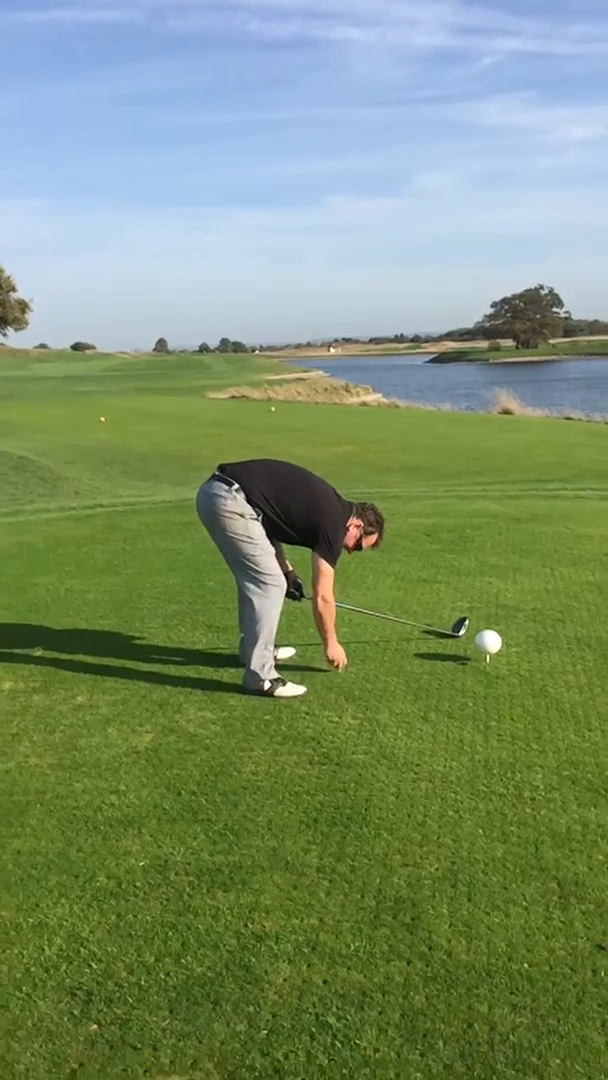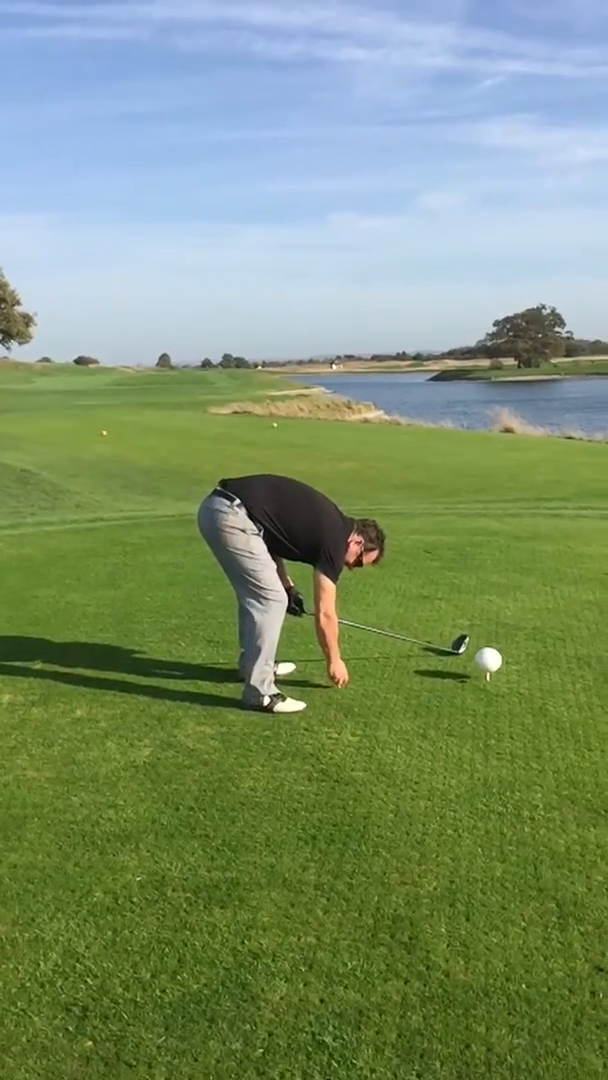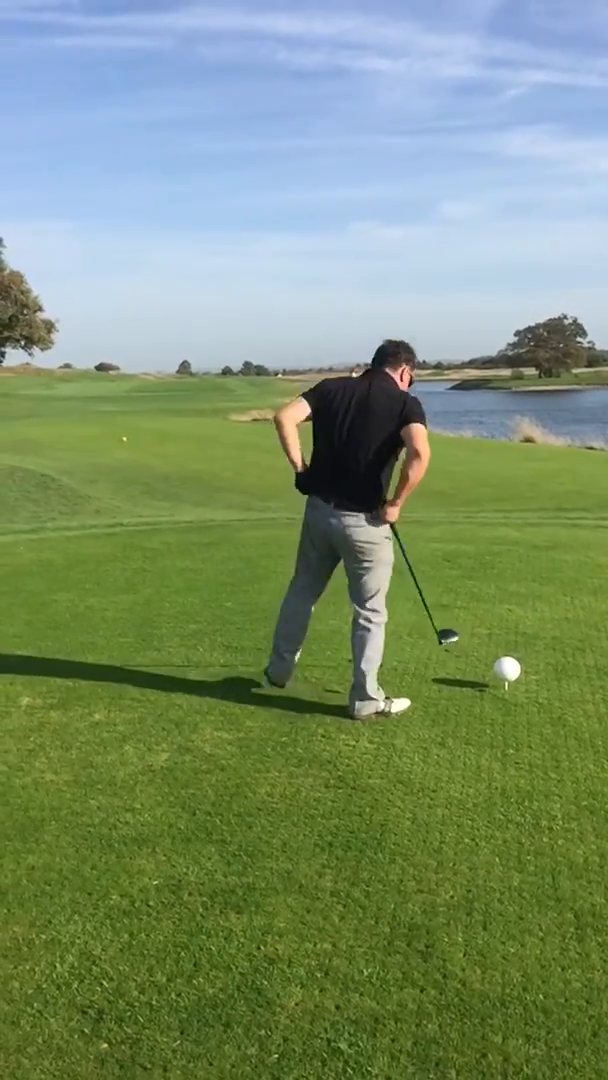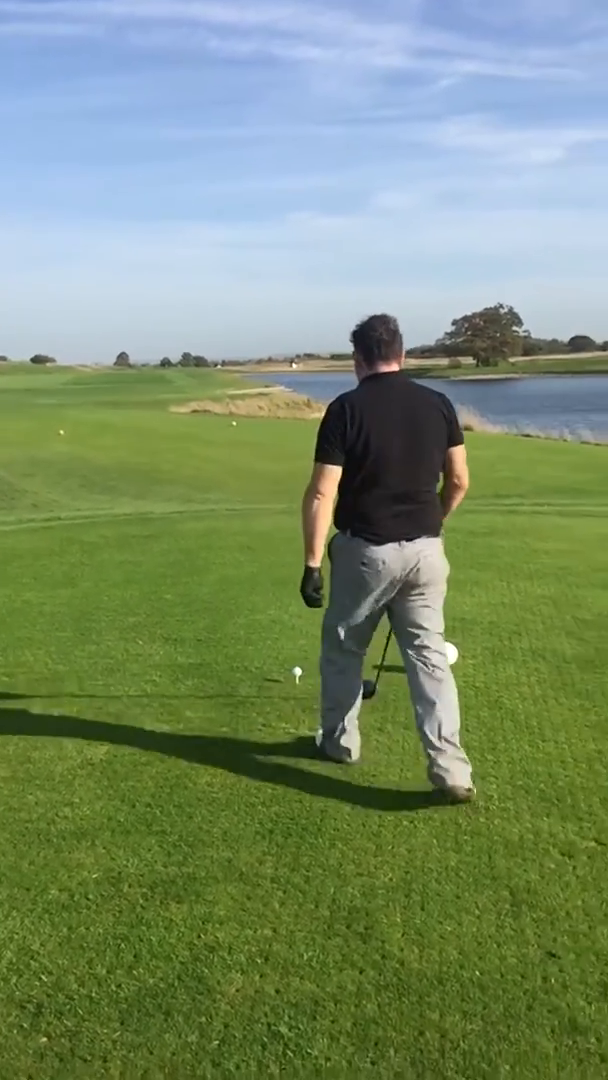
dt=1s
person 1, frame 1
left shoulder: (326, 506)
right shoulder: (332, 522)
right elbow: (322, 597)
left wrist: (287, 571)
right wrist: (332, 644)
left hip: (213, 491)
right hip: (230, 500)
left knee: (254, 577)
right knee: (269, 585)
left ankle: (253, 648)
right ankle: (260, 676)
person 1, frame 2
left shoulder: (328, 522)
right shoulder: (333, 539)
right elbow: (324, 614)
left wrist: (287, 586)
right wrist: (334, 661)
left hip: (215, 507)
right hip: (231, 516)
left knee: (255, 592)
right knee: (271, 600)
left ankle: (253, 663)
right ankle: (259, 691)
person 1, frame 3
left shoulder: (331, 389)
right shoulder: (405, 402)
left elbow: (285, 417)
right elbow: (420, 453)
left wrist: (300, 468)
right wrist: (396, 502)
left hip: (320, 509)
right hip: (364, 519)
left knee: (303, 588)
right knee: (370, 612)
left ankle: (279, 668)
right ankle: (366, 699)
person 1, frame 4
left shoulder: (347, 408)
right shoulder: (437, 404)
left elbow: (322, 493)
right elbow: (458, 481)
left wrist: (313, 564)
left hip: (364, 550)
right hip: (425, 549)
left knee: (343, 651)
right knee: (429, 656)
left ankle: (339, 740)
right ankle: (448, 764)
